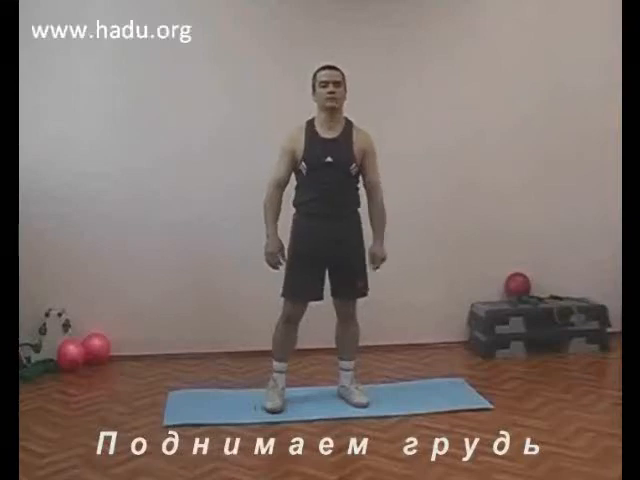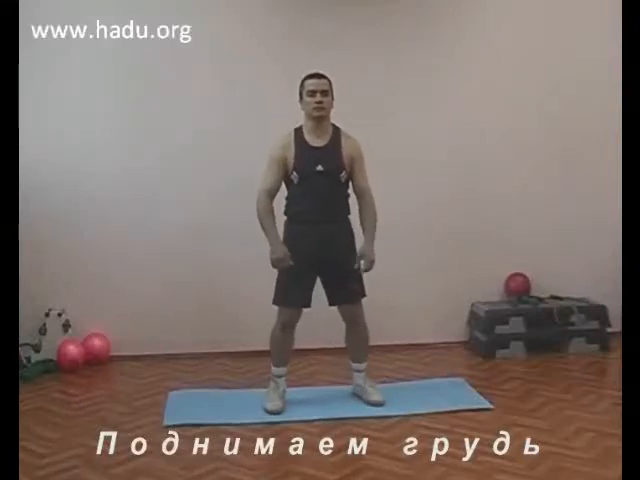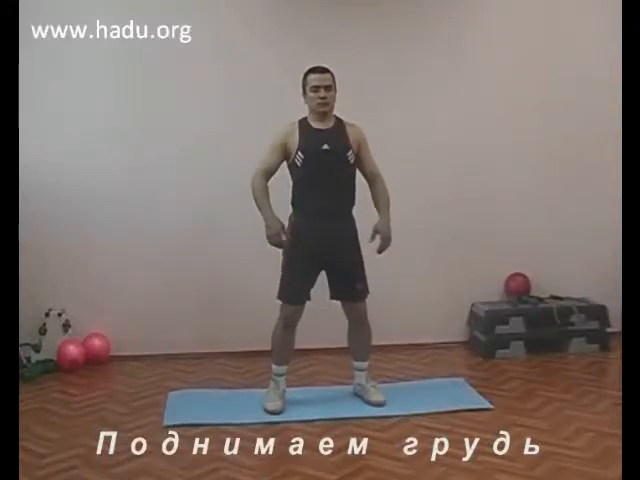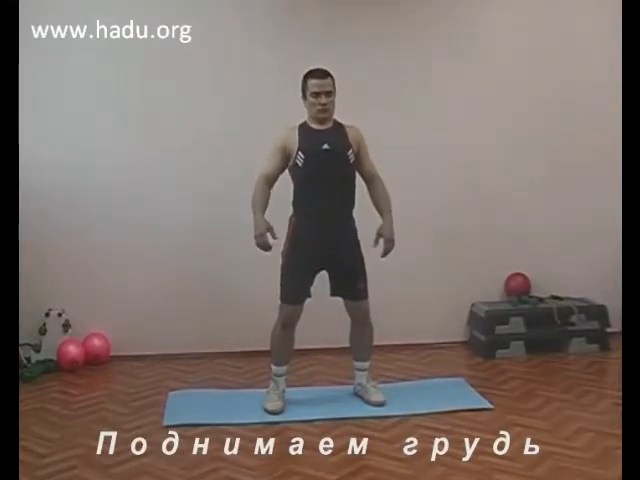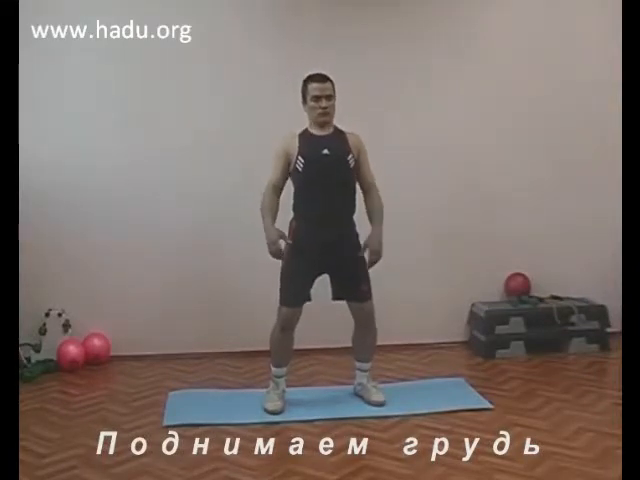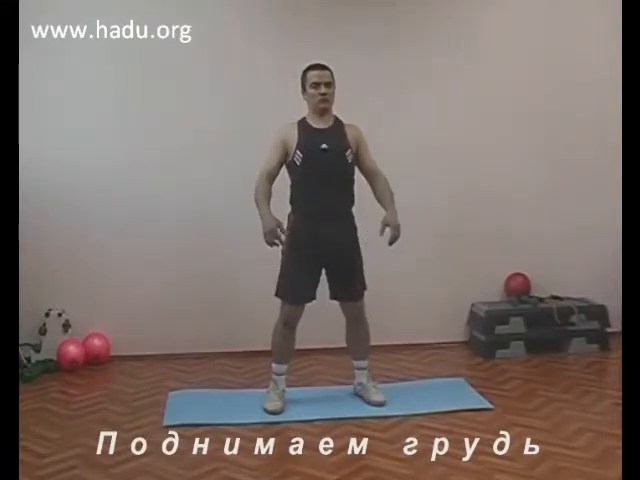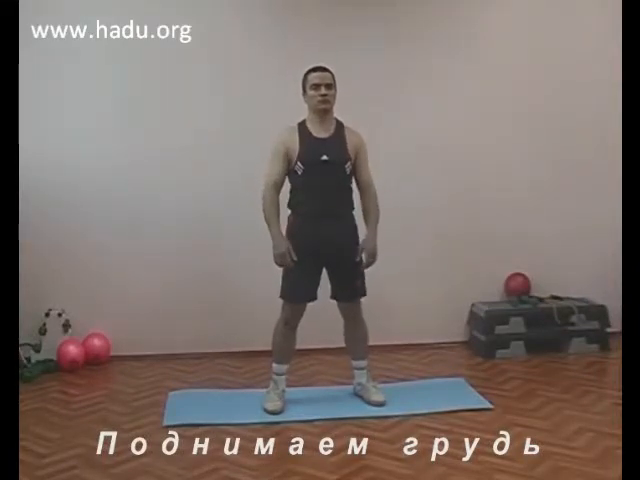
dt=0.5s
person 1, frame 1
left shoulder: (360, 139)
right shoulder: (297, 138)
left elbow: (374, 192)
right elbow: (276, 187)
left wrist: (378, 240)
right wrist: (271, 235)
left hip: (347, 233)
right hip: (307, 232)
left knee: (347, 312)
right knee: (291, 312)
left ankle: (346, 382)
right ankle: (277, 383)
person 1, frame 2
left shoulder: (348, 145)
right shoulder: (286, 146)
left elbow: (364, 195)
right elbow: (265, 196)
left wrist: (369, 241)
right wrist: (275, 242)
left hip: (339, 238)
right hip: (299, 238)
left knee: (354, 315)
right knee: (286, 318)
left ankle: (361, 380)
right ankle: (277, 385)
person 1, frame 3
left shoulder: (353, 133)
right shoulder: (290, 134)
left elbow: (374, 177)
right elbow: (260, 176)
left wrist: (384, 217)
right wrist: (269, 217)
left hip: (343, 232)
right hip: (303, 233)
left knee: (358, 312)
right knee: (289, 314)
left ankle: (362, 380)
right ankle: (277, 385)
person 1, frame 4
left shoulder: (352, 135)
right shoulder: (290, 138)
left elbow: (372, 179)
right elbow: (265, 179)
left wrist: (387, 219)
right wrist: (259, 218)
left hip: (344, 234)
right hip: (304, 235)
left knee: (361, 311)
right knee: (288, 314)
left ankle: (362, 380)
right ankle: (276, 385)
person 1, frame 5
left shoulder: (352, 142)
right shoulder: (291, 145)
left elbow: (370, 189)
right elbow: (273, 189)
left wrist: (377, 231)
right wrist: (269, 228)
left hip: (345, 240)
right hip: (303, 241)
left knee: (366, 314)
right knee: (286, 317)
left ankle: (363, 380)
right ankle: (276, 386)
person 1, frame 6
left shoulder: (351, 133)
right shoulder: (289, 134)
left elbow: (374, 175)
right elbow: (265, 178)
left wrist: (391, 210)
right wrist: (265, 214)
left hip: (343, 233)
right hip: (302, 234)
left knee: (355, 311)
right knee: (289, 314)
left ankle: (363, 380)
right ankle: (277, 385)
person 1, frame 7
left shoulder: (353, 139)
right shoulder: (289, 139)
left elbow: (367, 189)
right elbow: (271, 189)
left wrist: (372, 234)
right wrist: (277, 236)
left hip: (344, 235)
right hip: (302, 235)
left knee: (353, 311)
right knee: (290, 313)
left ankle: (362, 380)
right ankle: (277, 386)
